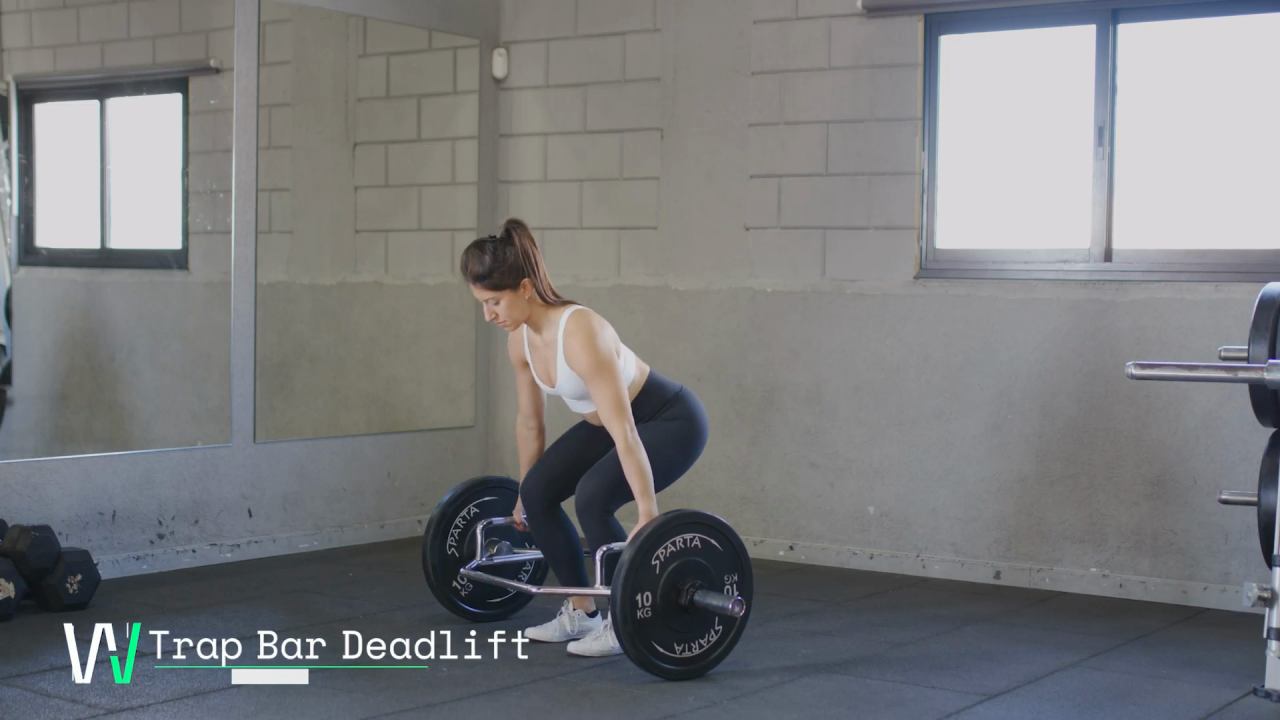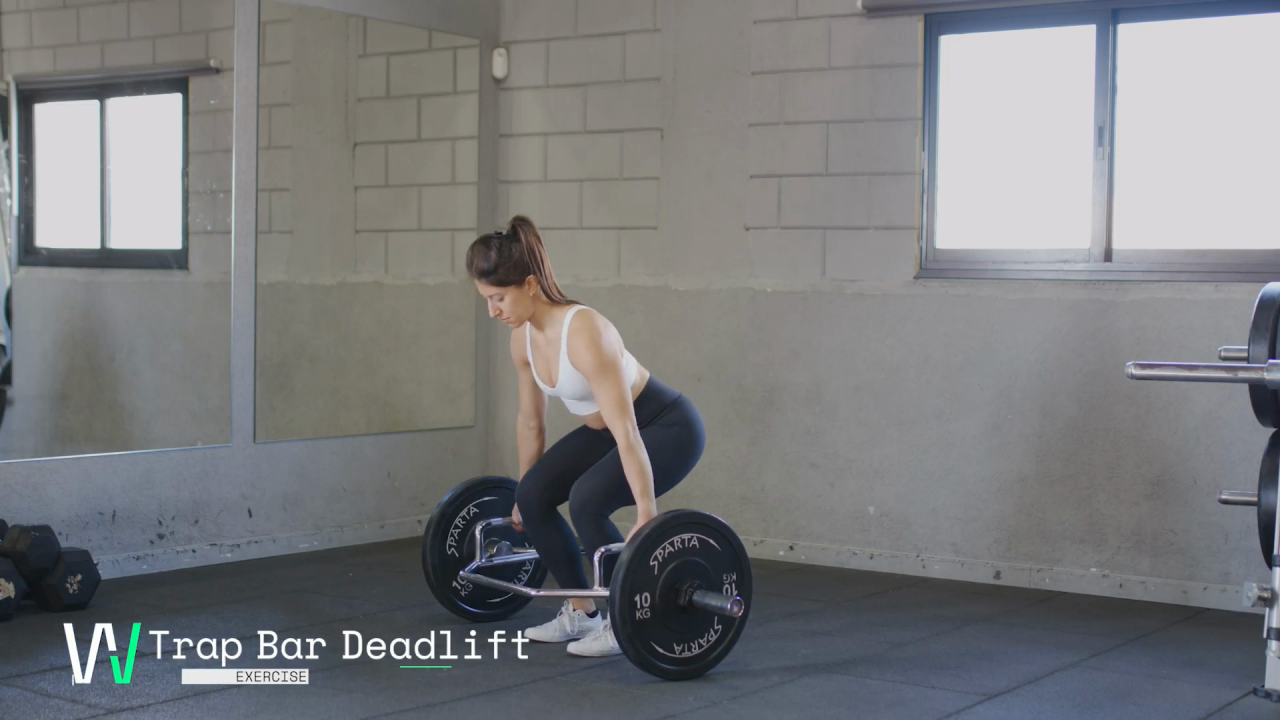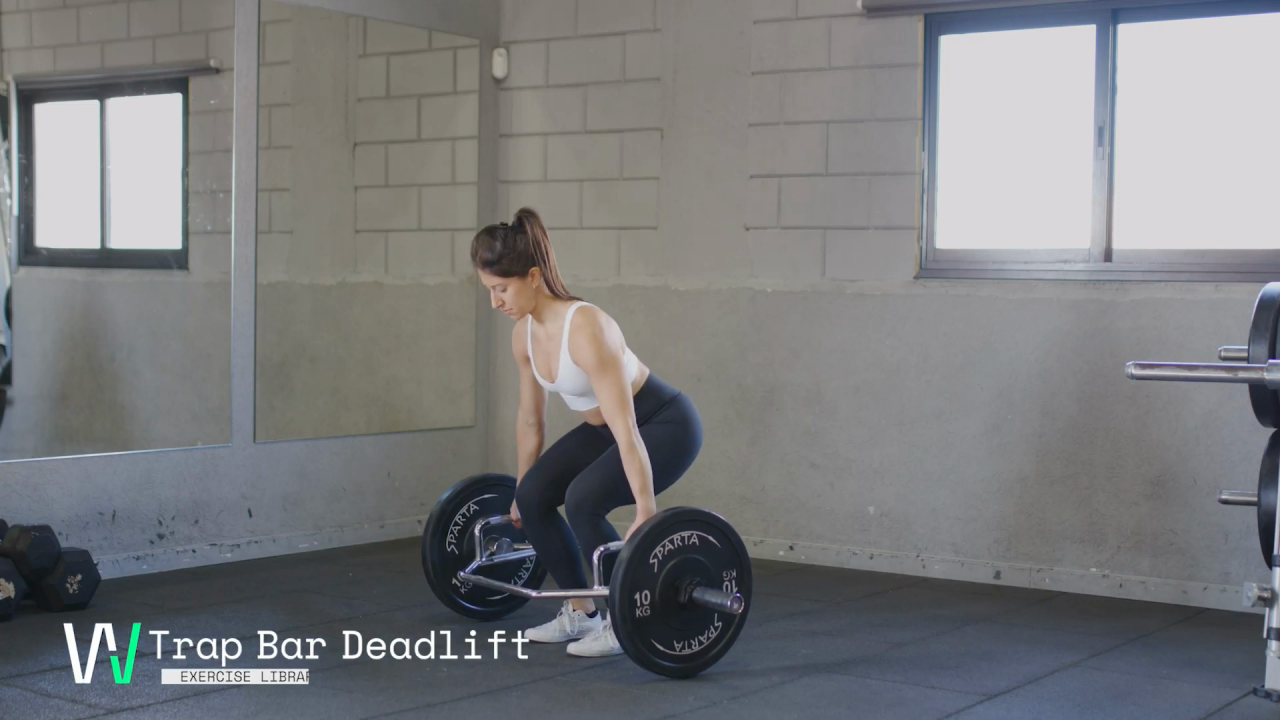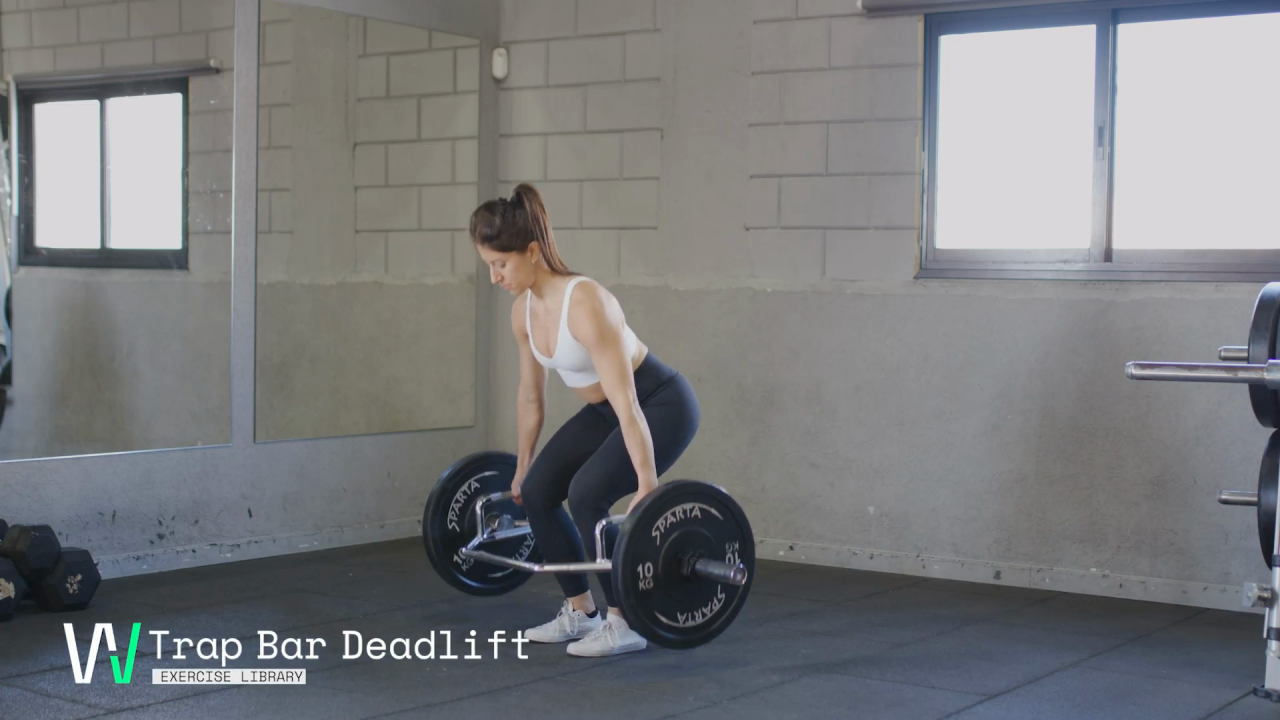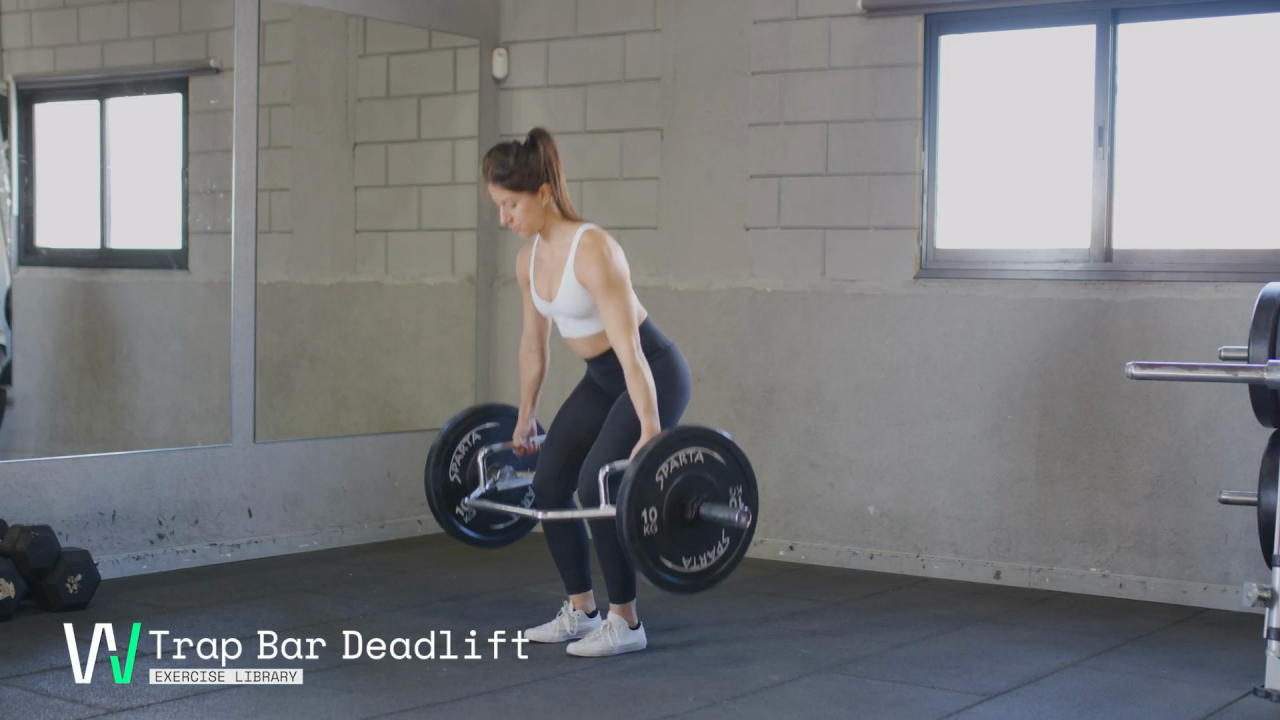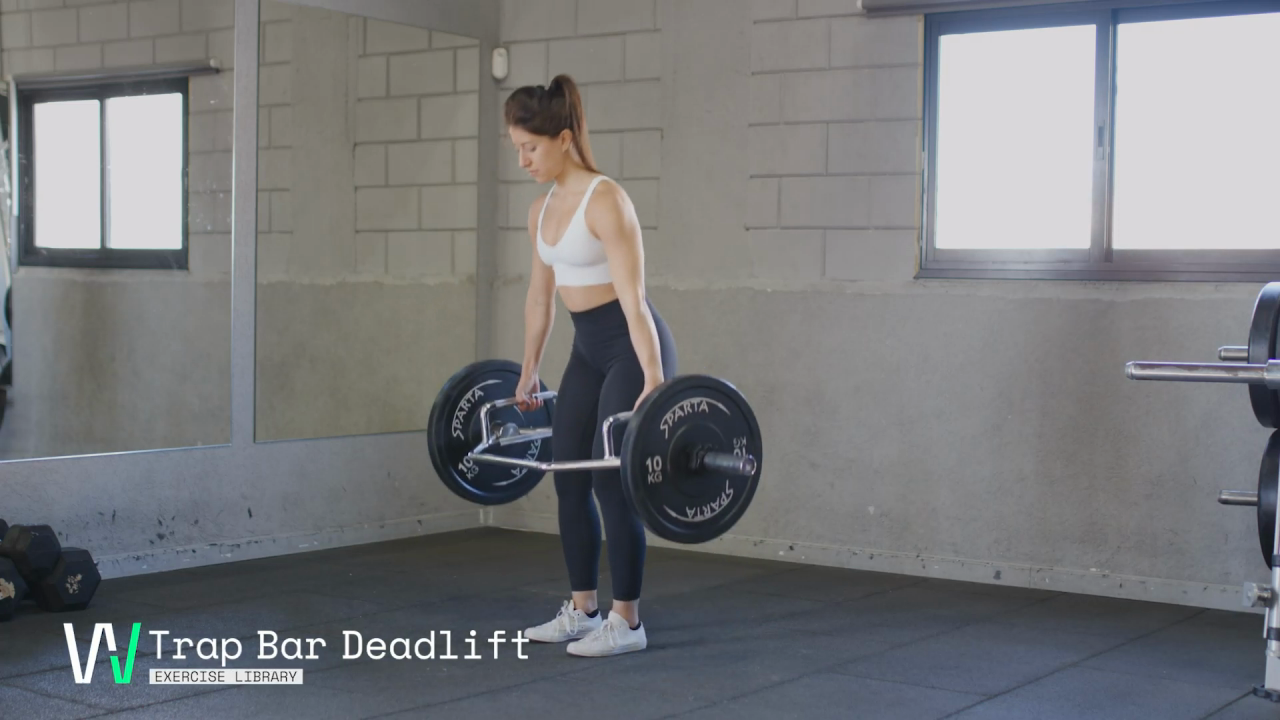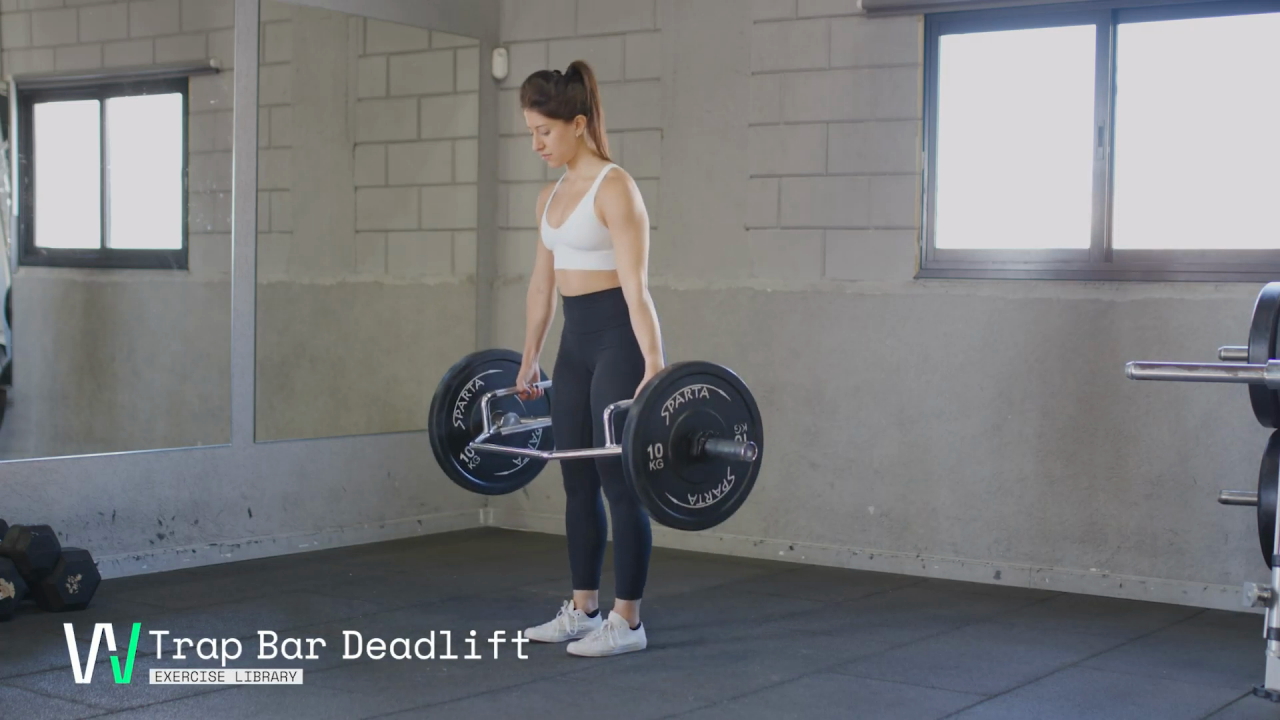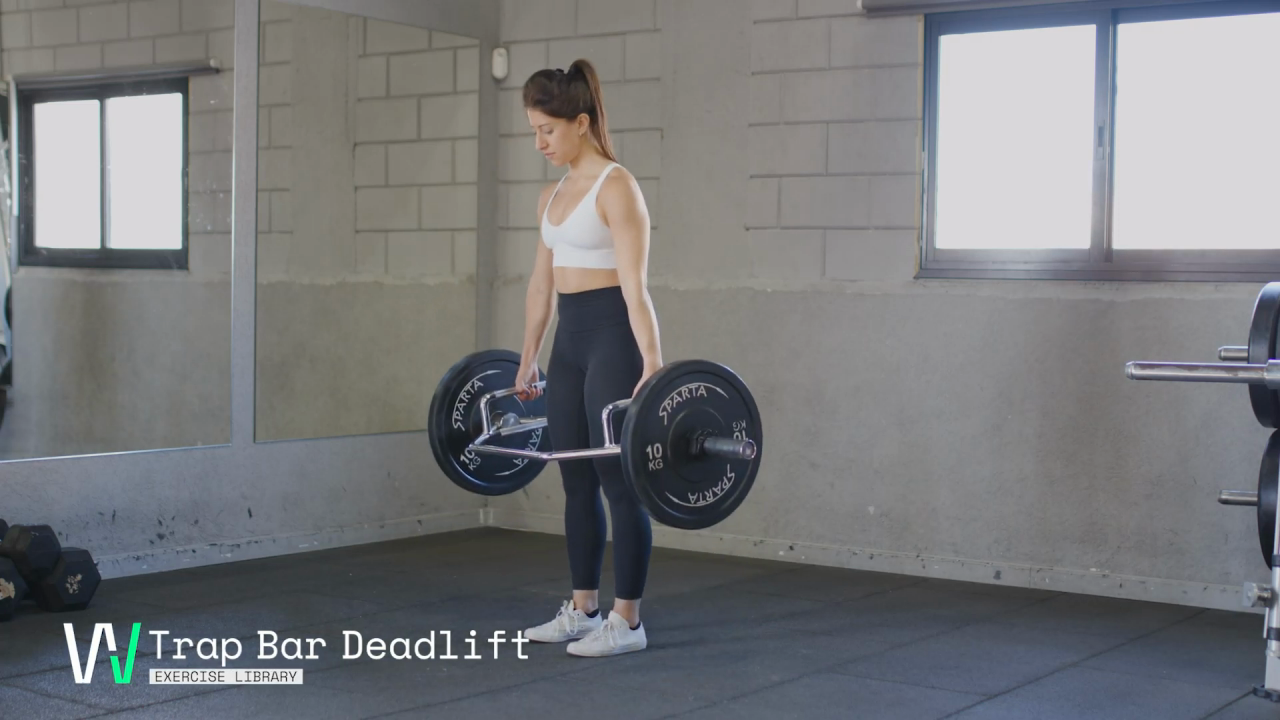
dt=0.2s
person 1, frame 1
left shoulder: (581, 334)
right shoulder: (521, 339)
left elbow: (625, 434)
right elbow: (529, 422)
left wrist: (648, 516)
right wrist: (522, 495)
left hip: (671, 421)
right hip: (607, 424)
left knee: (592, 498)
right knee: (536, 493)
right ankle: (581, 611)
person 1, frame 2
left shoulder: (585, 334)
right shoulder: (523, 339)
left elbow: (626, 434)
right elbow: (530, 422)
left wrist: (647, 517)
right wrist: (520, 494)
left hip: (668, 427)
right hip: (605, 429)
left knee: (587, 501)
right knee: (532, 497)
right ankle: (581, 612)
person 1, frame 3
left shoulder: (587, 329)
right shoulder: (525, 334)
left elbow: (626, 431)
right elbow: (530, 419)
left wrist: (646, 516)
right wrist: (517, 493)
left hip: (665, 425)
right hip: (604, 426)
left knee: (583, 501)
right knee: (533, 498)
right ankle: (580, 612)
person 1, frame 4
left shoulder: (586, 304)
right shoulder: (524, 309)
left elbow: (627, 403)
right elbow: (530, 394)
left wrist: (648, 490)
right wrist: (521, 469)
left hip: (662, 405)
right hip: (603, 409)
left knee: (587, 497)
right knee: (537, 495)
left ankle: (624, 623)
right ankle: (580, 612)
person 1, frame 5
left shoulder: (592, 249)
right shoulder: (530, 257)
left elbow: (629, 347)
right elbow: (533, 344)
left wrist: (652, 438)
right wrist: (525, 420)
left hip: (651, 375)
right hip: (599, 379)
left knee: (599, 490)
right knee: (548, 486)
left ankle: (625, 622)
right ankle: (580, 610)
person 1, frame 6
left shoulder: (606, 200)
right shoulder: (543, 208)
left elbow: (634, 300)
right elbow: (539, 296)
left wrist: (654, 385)
right wrist: (528, 373)
left hip: (630, 348)
right hip: (588, 350)
left knee: (613, 484)
right knee: (569, 481)
left ankle: (626, 623)
right ankle: (581, 611)
person 1, frame 7
left shoulder: (615, 187)
right shoulder: (551, 196)
left elbow: (637, 287)
right elbow: (542, 283)
left wrist: (654, 369)
right wrist: (529, 360)
left hip: (618, 339)
right hip: (575, 343)
left knee: (620, 483)
right knee: (579, 482)
left ankle: (627, 623)
right ankle: (582, 610)
person 1, frame 8
left shoulder: (618, 187)
right shoulder: (554, 194)
left elbow: (636, 287)
right elbow: (542, 283)
left wrist: (652, 369)
right wrist: (528, 360)
left hip: (615, 339)
right hip: (570, 343)
left knee: (619, 483)
right knee: (578, 482)
left ankle: (627, 622)
right ankle: (582, 610)
